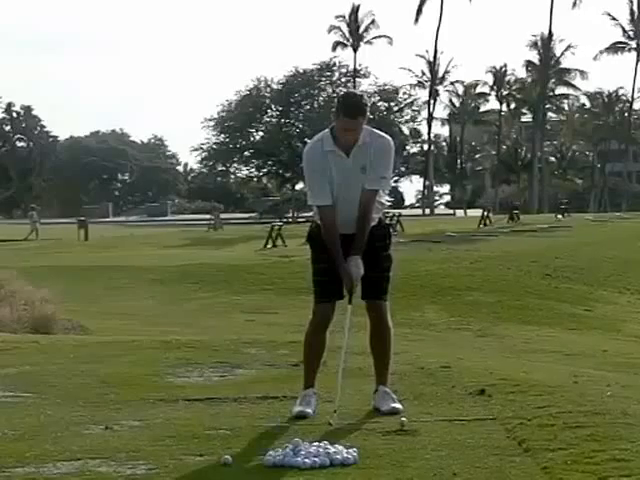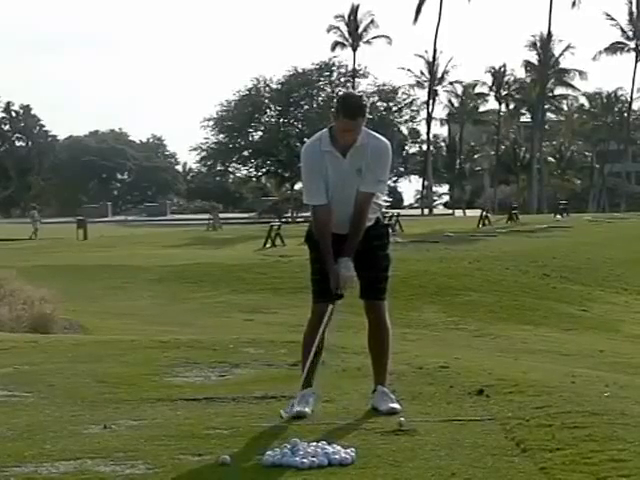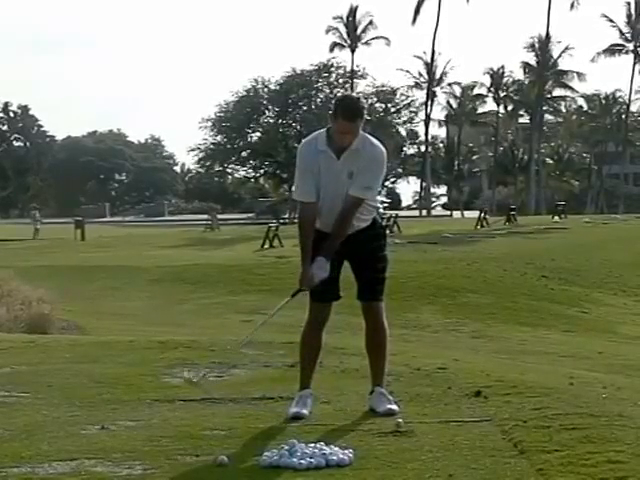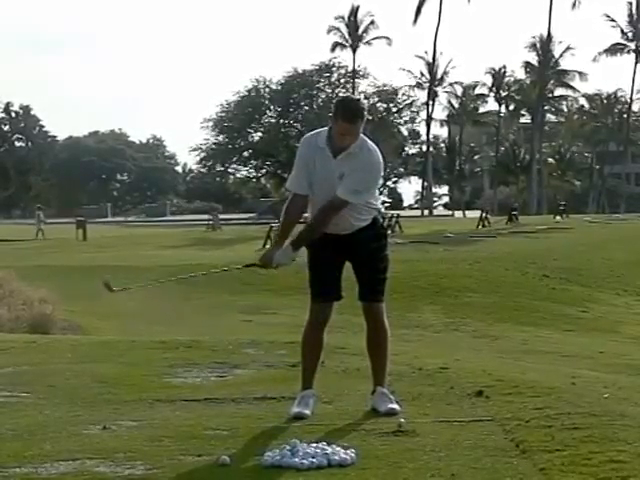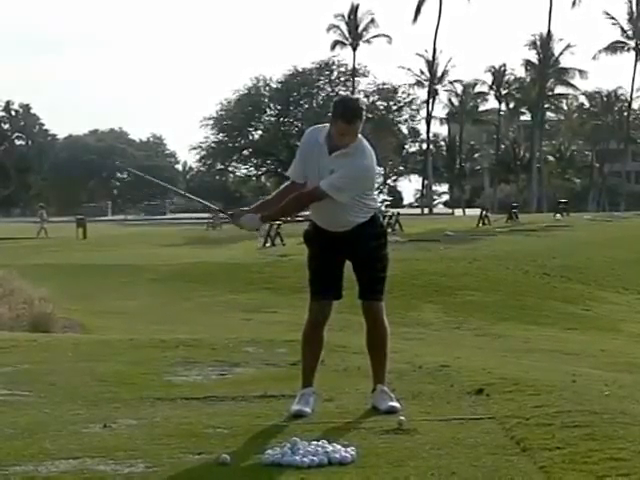
dt=1s
person 1, frame 1
left shoulder: (382, 145)
right shoulder: (314, 152)
left elbow: (368, 204)
right elbow: (326, 213)
left wrist: (357, 257)
right wrist: (342, 266)
left hip: (371, 233)
right hip: (328, 235)
left knee: (378, 310)
right knee: (322, 313)
left ankle: (382, 389)
right ankle: (308, 391)
person 1, frame 2
left shoulder: (379, 148)
right shoulder: (312, 151)
left elbow: (363, 206)
right elbow: (320, 212)
left wrist: (348, 258)
right wrist: (331, 265)
left hip: (368, 233)
right hip: (326, 234)
left knee: (377, 310)
right knee: (319, 312)
left ankle: (381, 389)
right ankle: (306, 391)
person 1, frame 3
left shoulder: (374, 153)
right shoulder: (309, 149)
left elbow: (350, 209)
right elbow: (307, 209)
left wrist: (326, 258)
right wrist: (306, 262)
left hip: (364, 233)
right hip: (322, 234)
left knee: (374, 312)
right knee: (317, 315)
left ankle: (378, 390)
right ankle: (304, 392)
person 1, frame 4
left shoulder: (370, 158)
right shoulder: (309, 145)
left elbow: (331, 209)
right elbow: (298, 199)
left wrist: (293, 249)
right wrist: (277, 244)
left hip: (365, 235)
right hip: (323, 236)
left knee: (375, 312)
right knee: (318, 315)
left ankle: (380, 390)
right ankle: (306, 392)
person 1, frame 5
left shoulder: (362, 162)
right shoulder: (312, 137)
left elbow: (307, 198)
right elbow: (295, 184)
left wrist: (260, 219)
right wrist: (255, 208)
left hip: (364, 234)
right hip: (324, 233)
left knee: (374, 311)
right knee: (317, 313)
left ankle: (380, 388)
right ankle: (306, 390)
